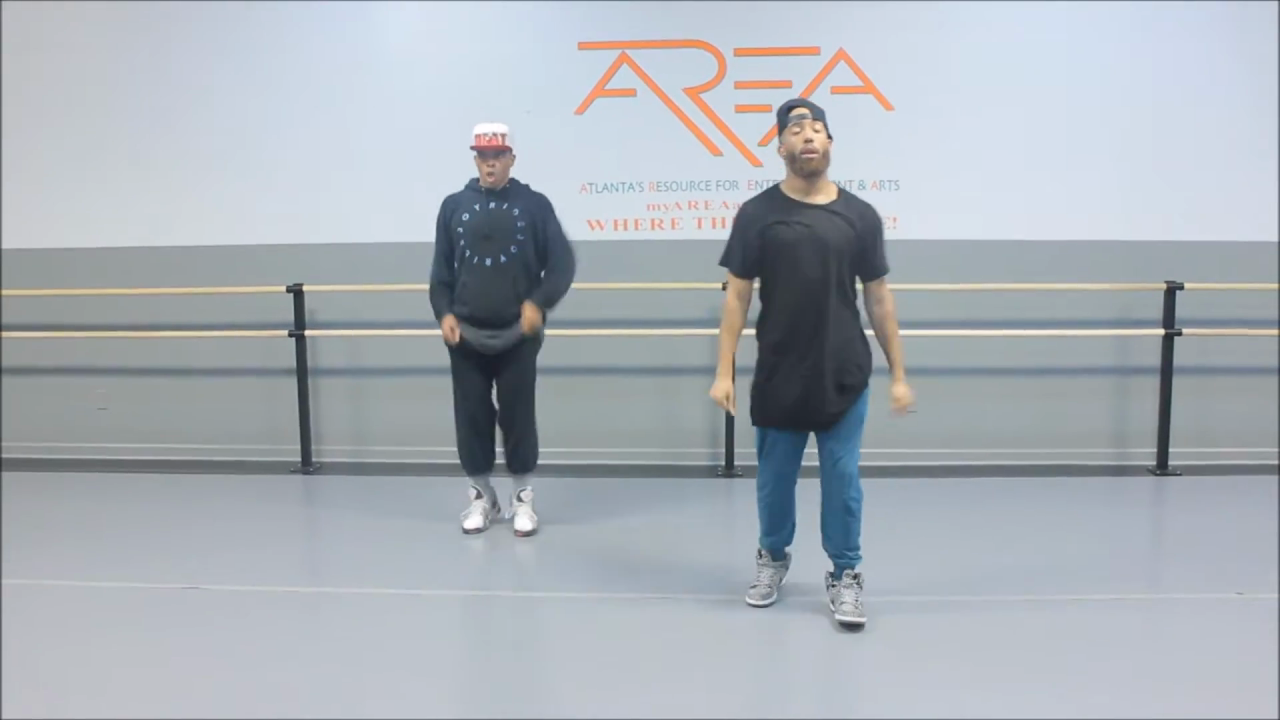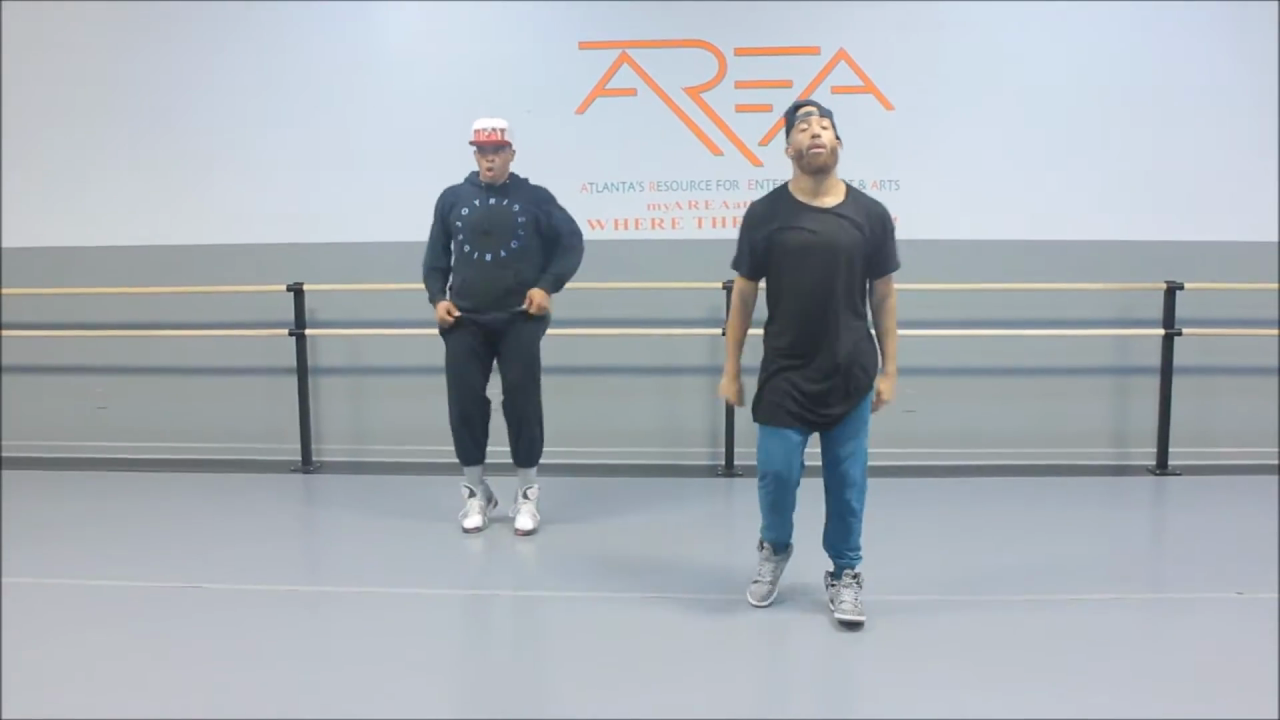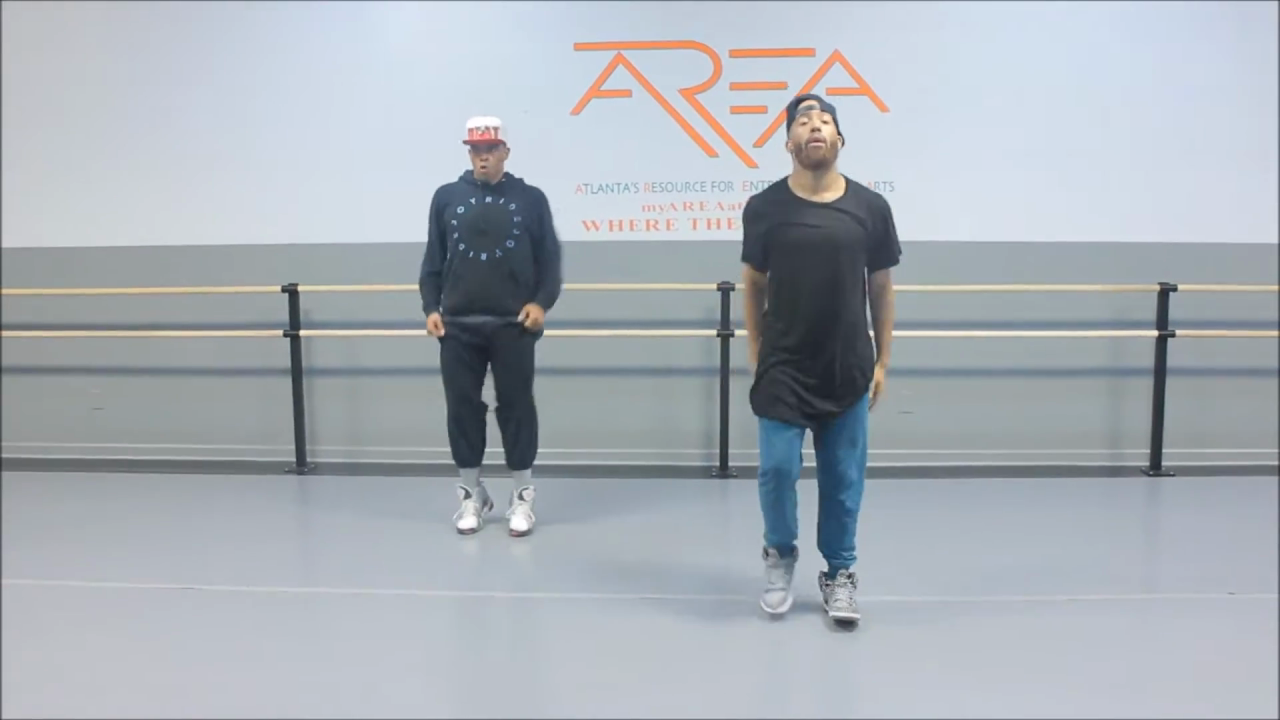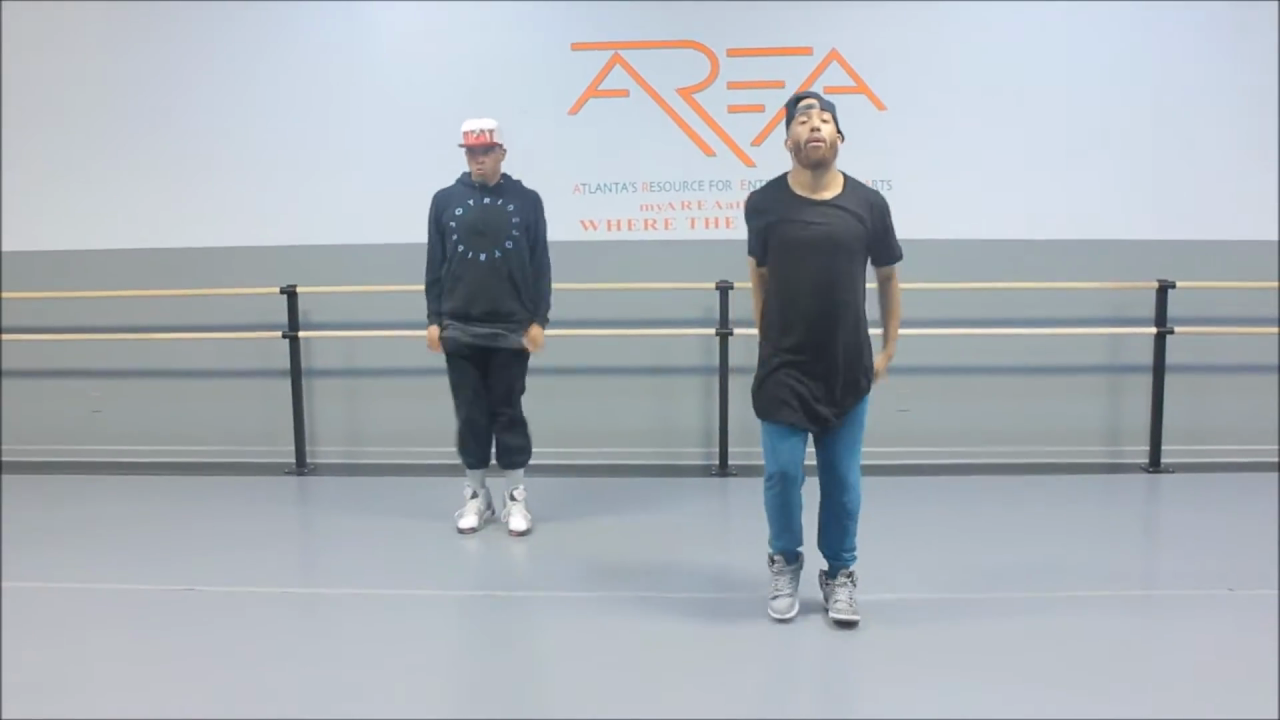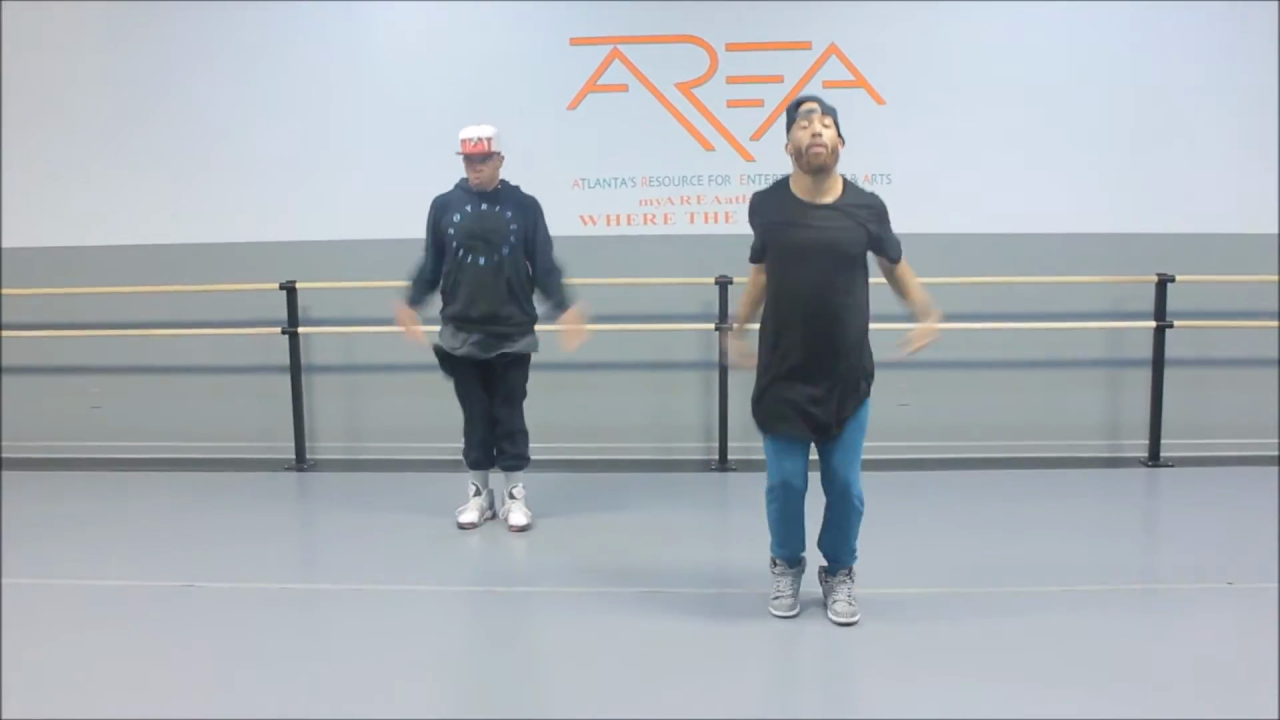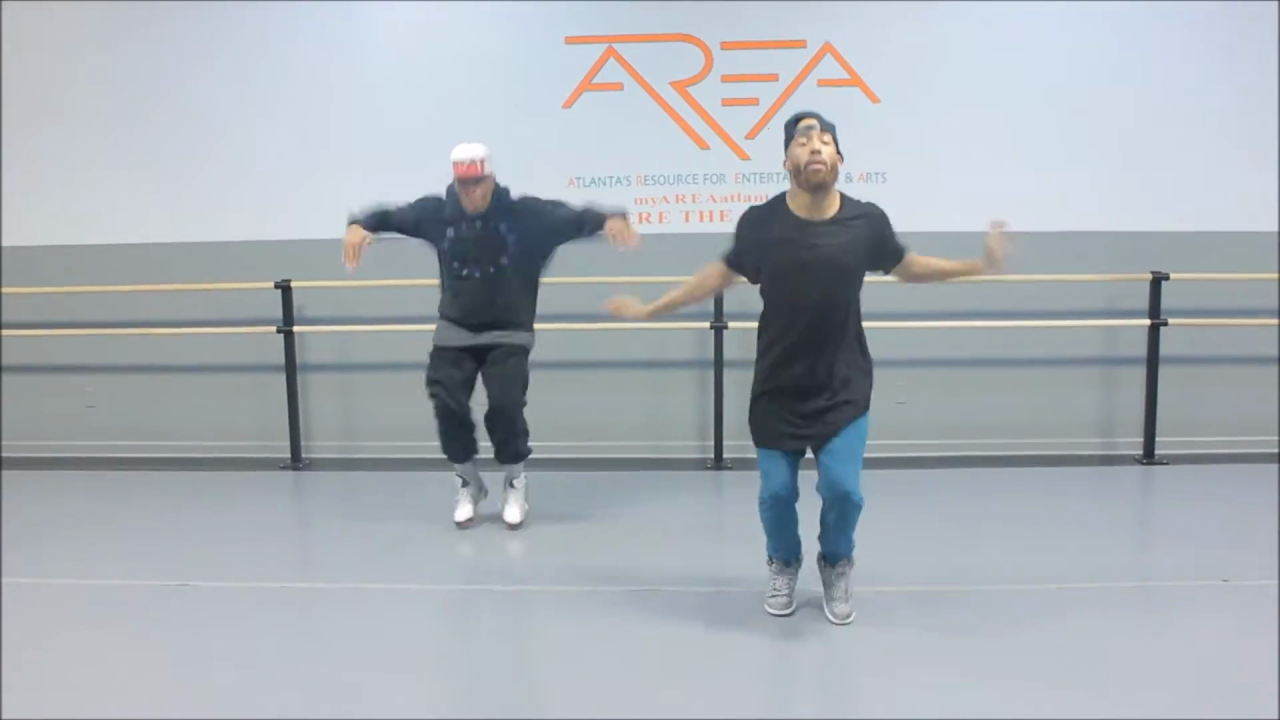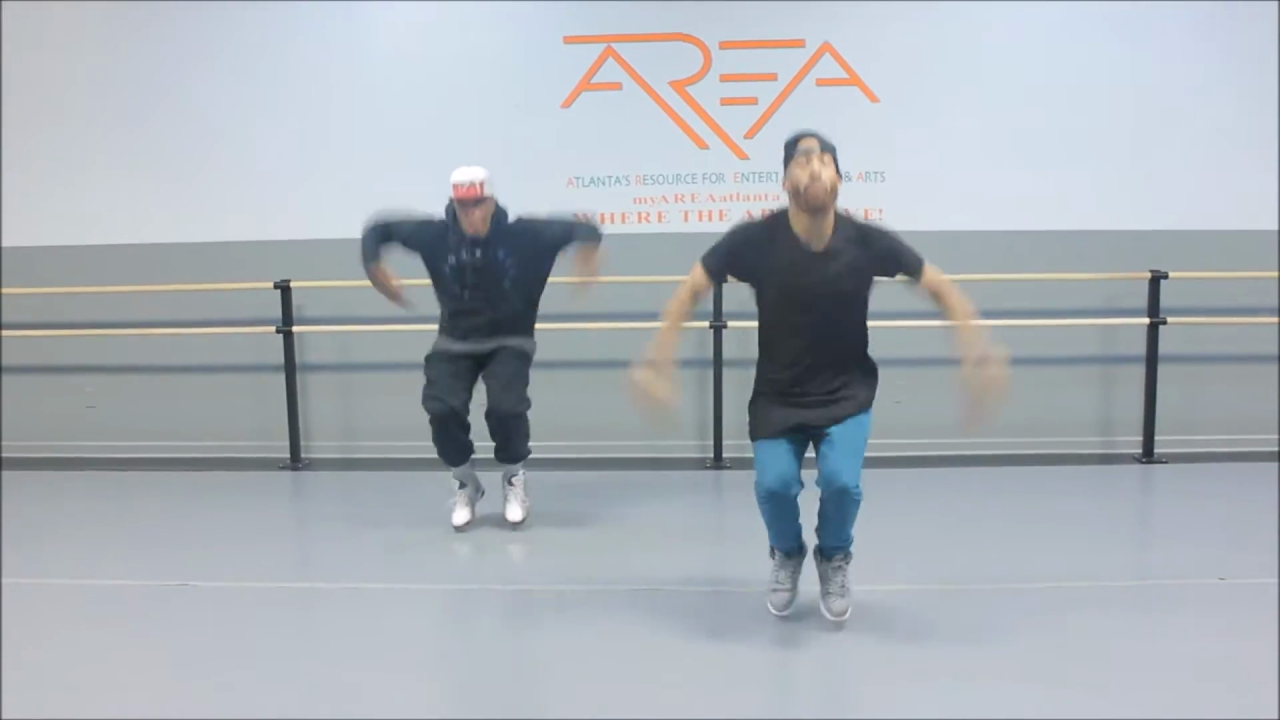
dt=0.1s
person 1, frame 1
left shoulder: (861, 215)
right shoulder: (757, 213)
left elbow: (877, 294)
right elbow: (737, 294)
left wrist: (898, 373)
right wrist: (724, 372)
left hip: (845, 373)
right hip: (780, 375)
left knee: (843, 478)
right knee: (776, 476)
left ankle: (844, 576)
right ankle: (773, 558)
person 1, frame 2
left shoulder: (870, 213)
right shoulder: (764, 214)
left elbow: (882, 293)
right elbow: (744, 294)
left wrist: (888, 368)
right wrist: (731, 370)
left hip: (850, 374)
right hip: (785, 372)
left knee: (847, 479)
right knee: (775, 470)
left ankle: (845, 575)
right ankle: (774, 551)
person 1, frame 3
left shoulder: (870, 207)
right shoulder: (764, 207)
left elbow: (880, 283)
left wrist: (882, 357)
right wrist: (755, 353)
left hip: (848, 369)
right hip: (784, 367)
left knee: (843, 478)
right knee: (777, 467)
left ankle: (839, 574)
right ankle: (780, 555)
person 1, frame 4
left shoulder: (869, 204)
right shoulder: (764, 203)
left elbow: (888, 274)
left wrist: (889, 341)
left hip: (847, 371)
right hip: (783, 369)
left knee: (842, 479)
right knee: (782, 473)
left ankle: (839, 575)
right ankle: (785, 566)
person 1, frame 5
left shoulder: (867, 207)
right shoulder: (767, 206)
left elbow: (894, 265)
left wrist: (927, 314)
right wrist: (738, 330)
left hip: (848, 375)
right hip: (783, 377)
left knee: (844, 484)
right knee: (785, 481)
left ankle: (839, 574)
right ankle: (786, 567)
person 1, frame 6
left shoulder: (867, 221)
right shoulder: (759, 222)
left elbow: (907, 267)
right elbow: (723, 274)
left wrist: (977, 266)
right wrist: (652, 308)
left hip: (843, 390)
right hip: (776, 392)
left knee: (843, 489)
right knee: (775, 490)
left ankle: (836, 566)
right ankle: (783, 563)
person 1, frame 7
left shoulder: (869, 242)
right shoulder: (756, 238)
left elbow: (935, 283)
right elbow: (691, 289)
left wrist: (973, 342)
right wrist: (659, 357)
left hip: (847, 391)
right hip: (779, 396)
left knee: (842, 483)
right knee: (774, 484)
left ankle: (833, 558)
right ankle: (787, 556)
person 2, frame 1
left shoulder: (535, 205)
right shoulder: (454, 206)
left elbow: (562, 263)
right elbow: (442, 270)
left wrist: (539, 304)
right wrist: (444, 313)
left hip: (517, 332)
right hip: (468, 333)
left knee: (517, 416)
right knee: (471, 416)
left ankle: (522, 497)
right ankle: (481, 495)
person 2, frame 2
left shoulder: (535, 198)
right shoulder: (452, 198)
left elbow: (571, 243)
right elbow: (436, 254)
left wrist: (547, 286)
right wrist: (437, 296)
left hip: (519, 317)
right hip: (466, 319)
left knee: (523, 400)
right knee: (465, 402)
left ankle: (527, 494)
right ankle: (477, 493)
person 2, frame 3
left shoulder: (529, 198)
right shoulder: (446, 197)
left elbow: (549, 257)
right elbow: (433, 259)
left wrist: (541, 301)
right wrist: (431, 307)
left hip: (511, 323)
right hip: (459, 324)
left knee: (516, 406)
right knee: (462, 408)
left ankle: (521, 495)
right ankle: (472, 494)
person 2, frame 4
left shoulder: (526, 200)
right shoulder: (445, 200)
left elbow: (539, 265)
right elbow: (436, 264)
left wrist: (539, 319)
right wrist: (433, 319)
left hip: (512, 328)
right hip: (459, 327)
left knee: (507, 411)
right knee: (470, 414)
left ankle: (515, 498)
right ankle: (477, 496)
person 2, frame 5
left shoulder: (525, 206)
right shoulder: (444, 205)
left elbow: (544, 265)
right elbow: (432, 264)
left wrist: (565, 308)
right wrist: (411, 303)
left hip: (512, 333)
right hip: (461, 333)
left knee: (508, 415)
right knee: (476, 416)
left ankle: (515, 495)
right ankle: (479, 494)
person 2, frame 6
left shoulder: (524, 214)
right shoulder: (436, 211)
left elbow: (573, 217)
right elbow: (388, 217)
left wrist: (611, 219)
right wrist: (359, 225)
left hip: (509, 335)
right hip: (455, 332)
left knee: (506, 408)
right knee: (448, 406)
left ankle: (514, 485)
right ankle: (469, 484)
person 2, frame 7
left shoulder: (521, 235)
right shoulder: (435, 233)
left elbow: (577, 229)
right elbow: (379, 229)
left wrist: (588, 246)
right wrist: (374, 267)
left hip: (508, 341)
right hip: (455, 343)
left knee: (506, 410)
right knee: (442, 410)
left ankle: (514, 481)
right ankle: (466, 485)
